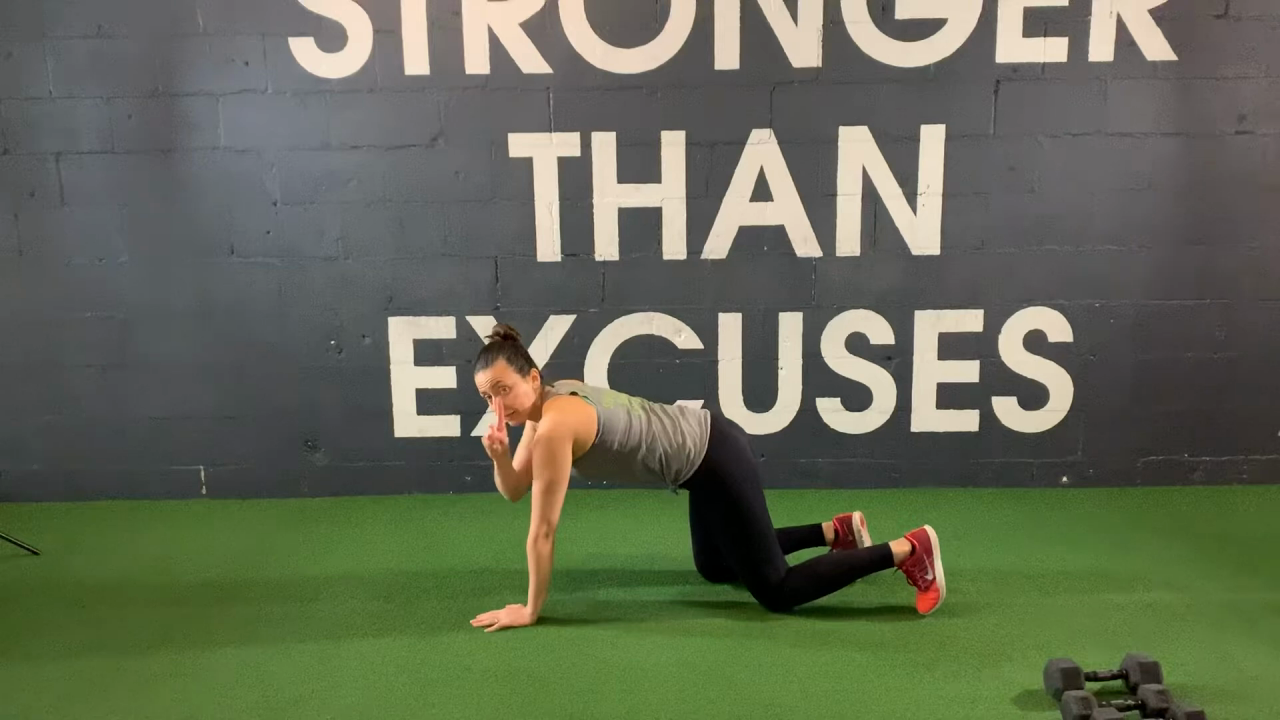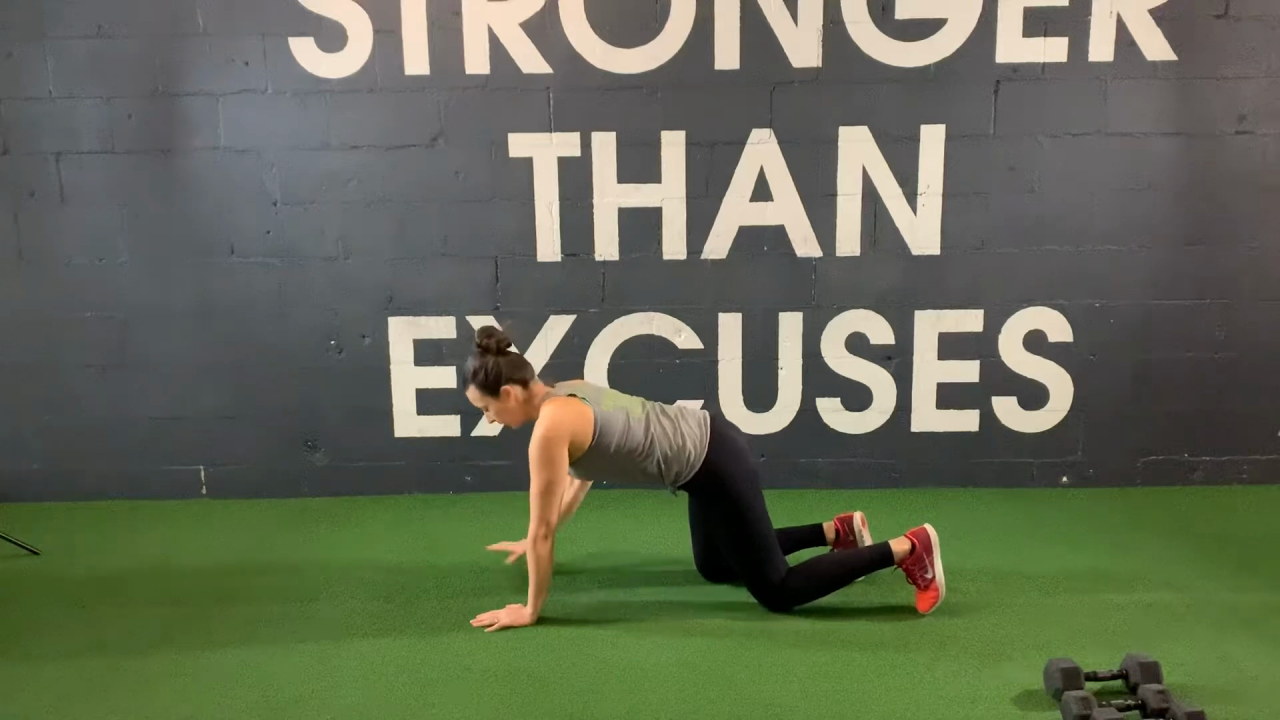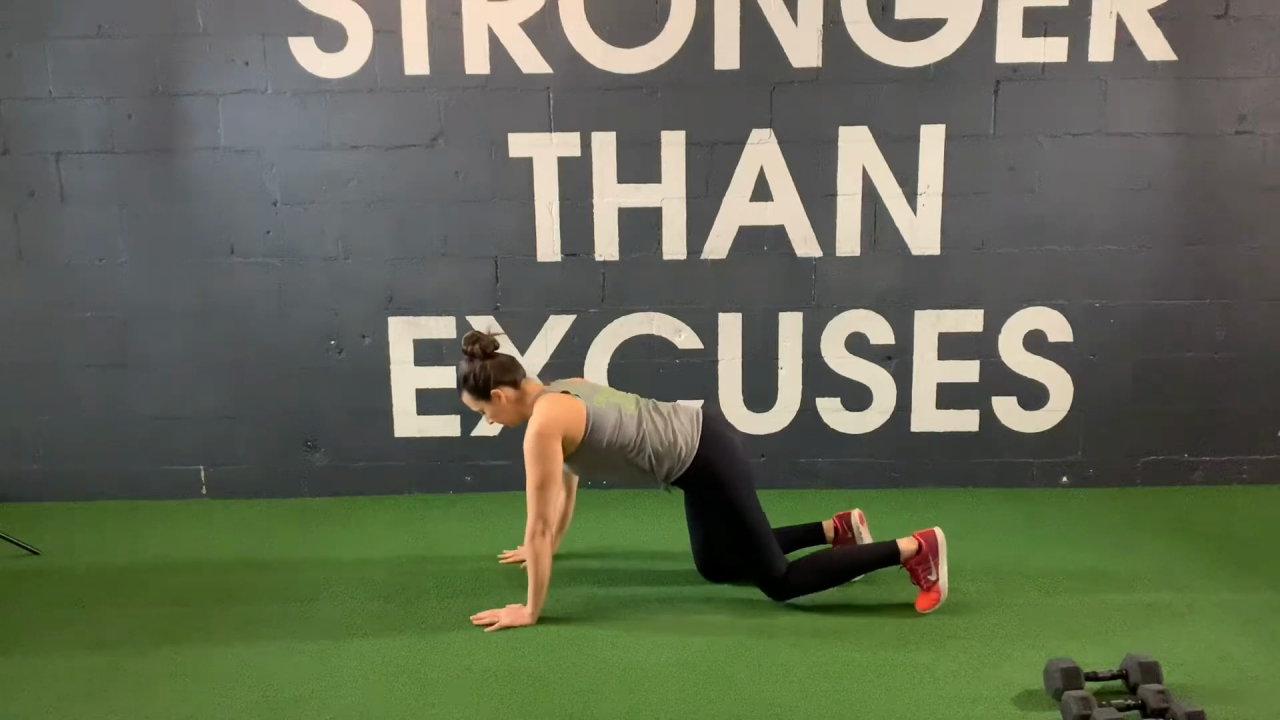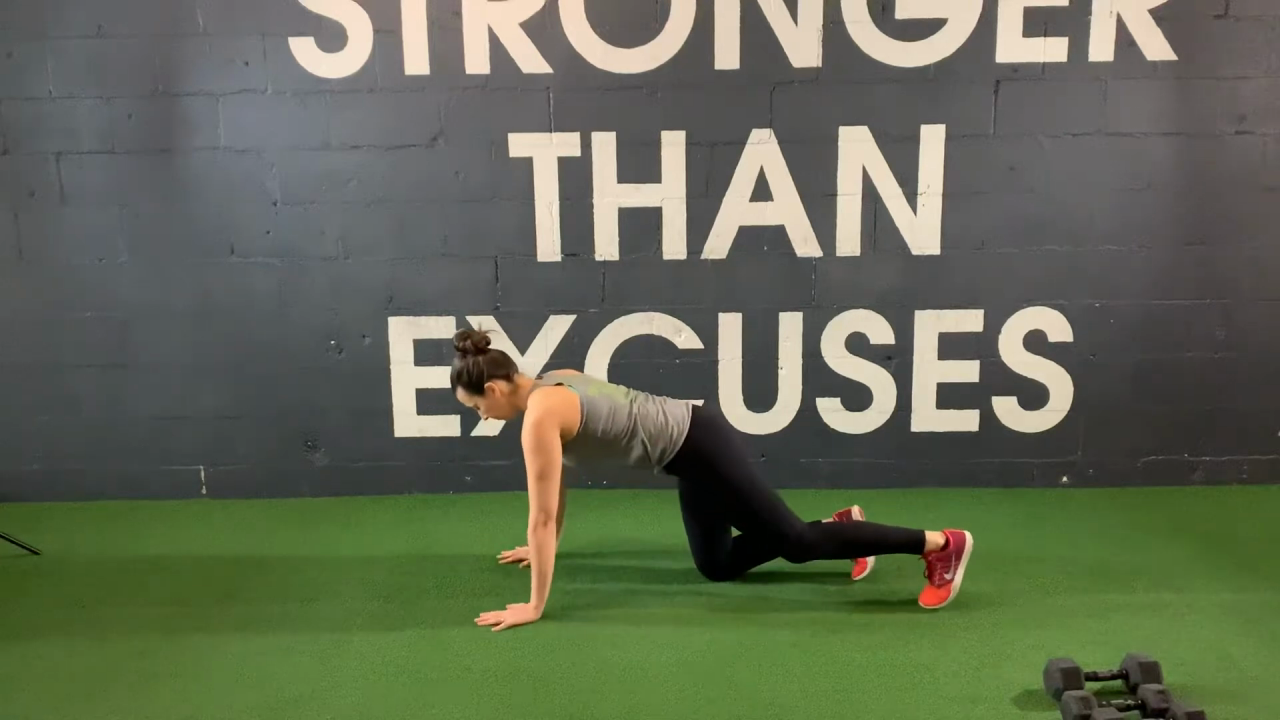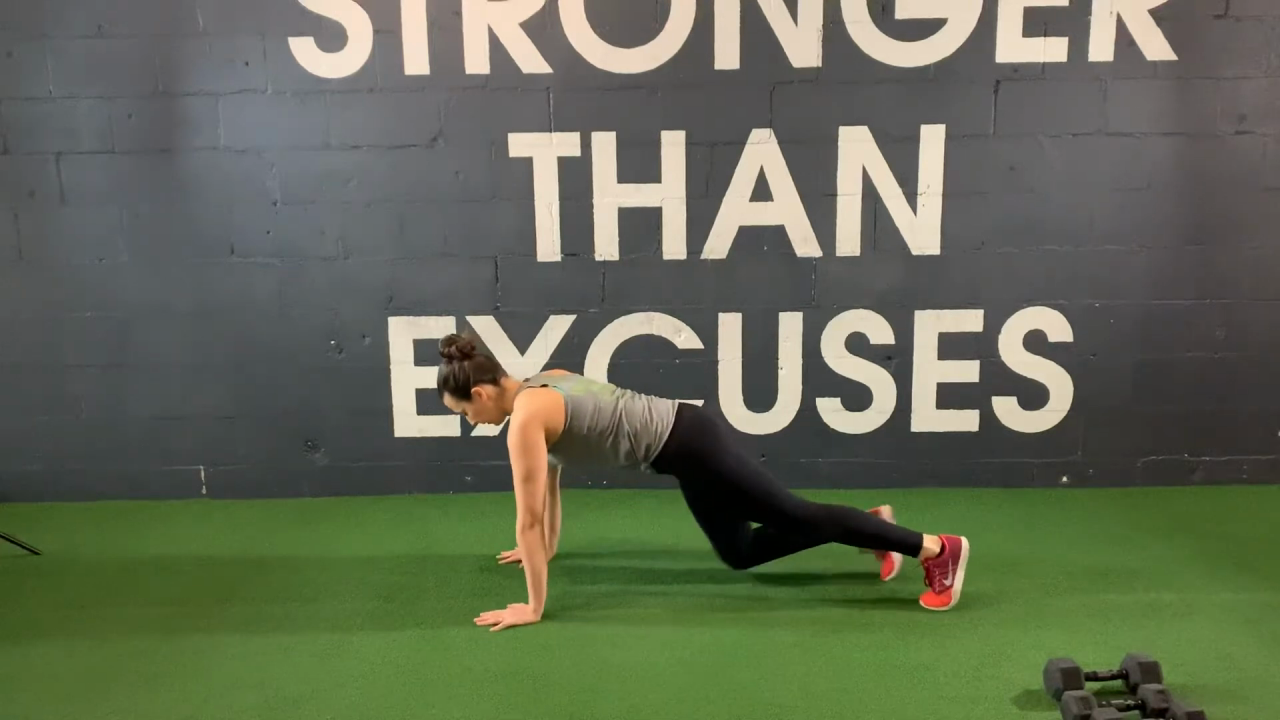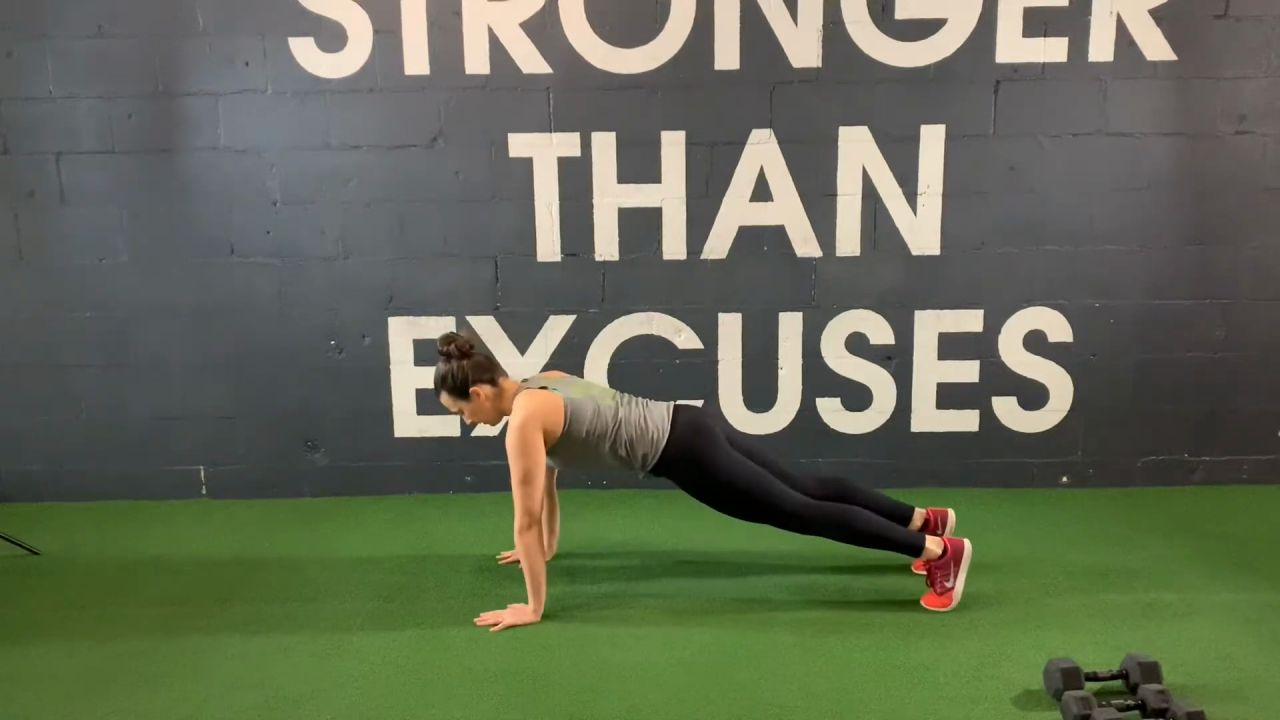
dt=0.3s
person 1, frame 1
left shoulder: (554, 426)
right shoulder: (552, 399)
left elbow: (542, 530)
right elbow: (515, 490)
left wrist: (530, 610)
right wrist: (497, 457)
left hip: (714, 460)
right hip: (709, 442)
left knee: (776, 592)
right knee: (715, 567)
left ankle: (909, 549)
right ankle: (837, 531)
person 1, frame 2
left shoulder: (550, 426)
right shoulder: (562, 392)
left elbow: (542, 530)
right elbow: (580, 478)
left wrist: (531, 610)
right wrist: (532, 542)
left hip: (713, 466)
right hip: (708, 442)
left knee: (777, 591)
right knee: (716, 568)
left ankle: (909, 548)
right ankle: (838, 531)
person 1, frame 3
left shoulder: (543, 424)
right shoulder: (558, 392)
left elbow: (538, 525)
right elbow: (568, 479)
left wrist: (531, 609)
right wrist: (546, 547)
left hip: (706, 459)
right hip: (701, 440)
left knee: (777, 582)
right knee: (718, 566)
left ankle: (917, 547)
right ankle: (837, 527)
person 1, frame 4
left shoulder: (538, 415)
right shoulder: (551, 384)
left elbow: (540, 517)
right elbow: (558, 479)
left wrist: (535, 607)
right wrist: (544, 546)
left hip: (697, 448)
right hip: (694, 436)
left knee: (793, 541)
right knee: (716, 565)
left ankle: (941, 544)
right ankle: (838, 523)
person 1, frame 5
left shoulder: (524, 419)
right shoulder: (542, 383)
left elbow: (528, 519)
right elbow: (551, 475)
left wrist: (533, 606)
right wrist: (548, 547)
left hip: (687, 444)
right hip: (686, 428)
left knee: (795, 516)
right knee: (739, 553)
left ankle: (938, 548)
right ankle: (872, 527)
person 1, frame 6
left shoulder: (523, 419)
right shoulder: (540, 384)
left elbow: (526, 520)
right elbow: (549, 477)
left wrist: (534, 607)
right wrist: (547, 547)
left hip: (683, 450)
right hip: (686, 425)
left knee: (799, 511)
right knee: (802, 487)
left ankle: (939, 549)
right ankle: (925, 518)
